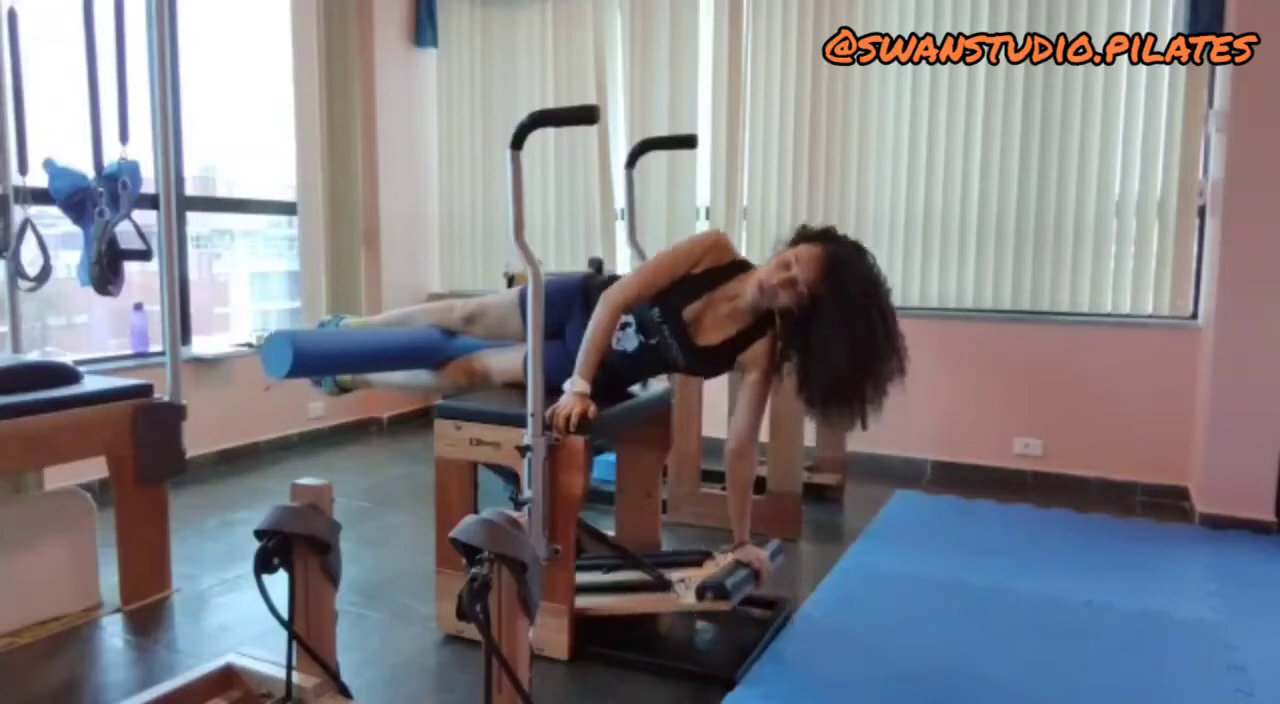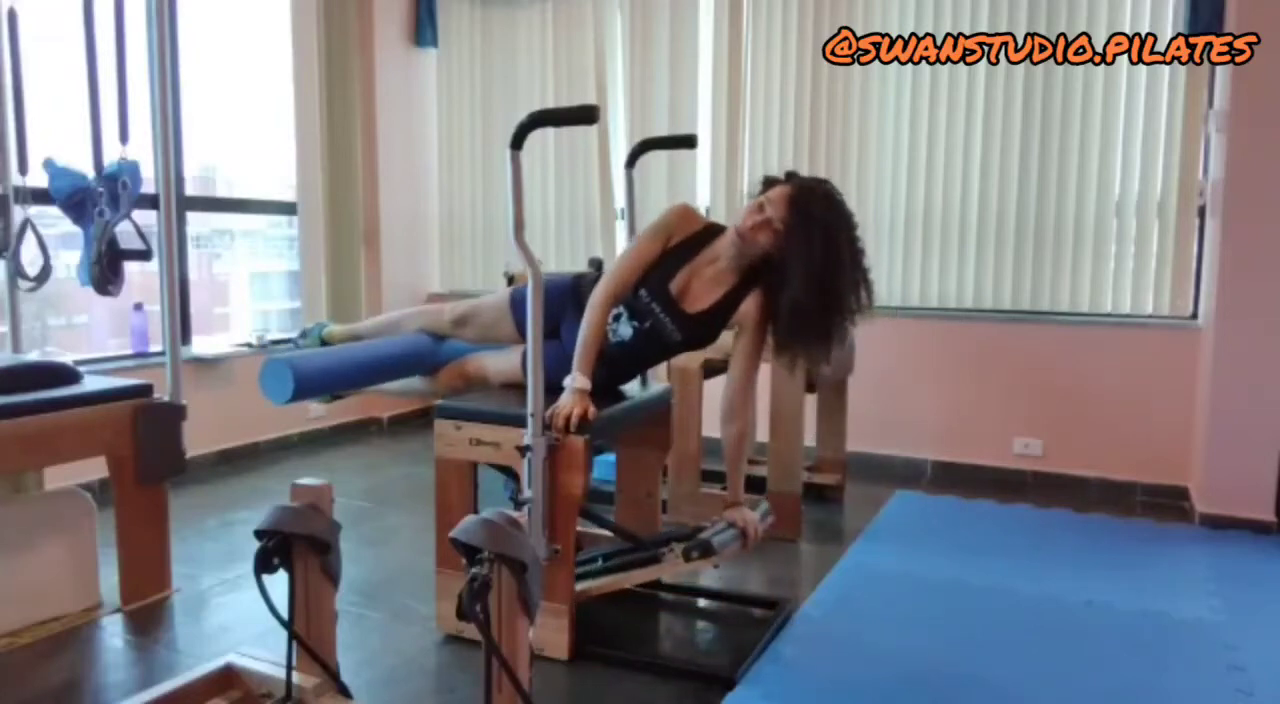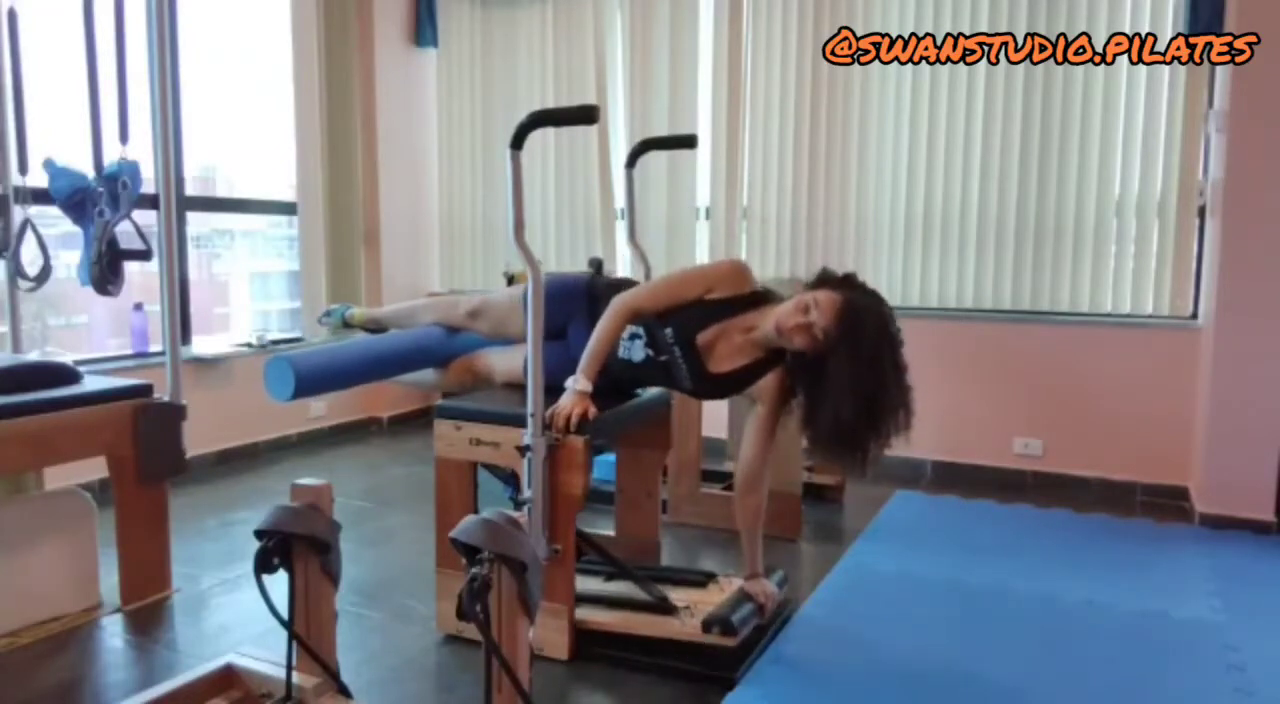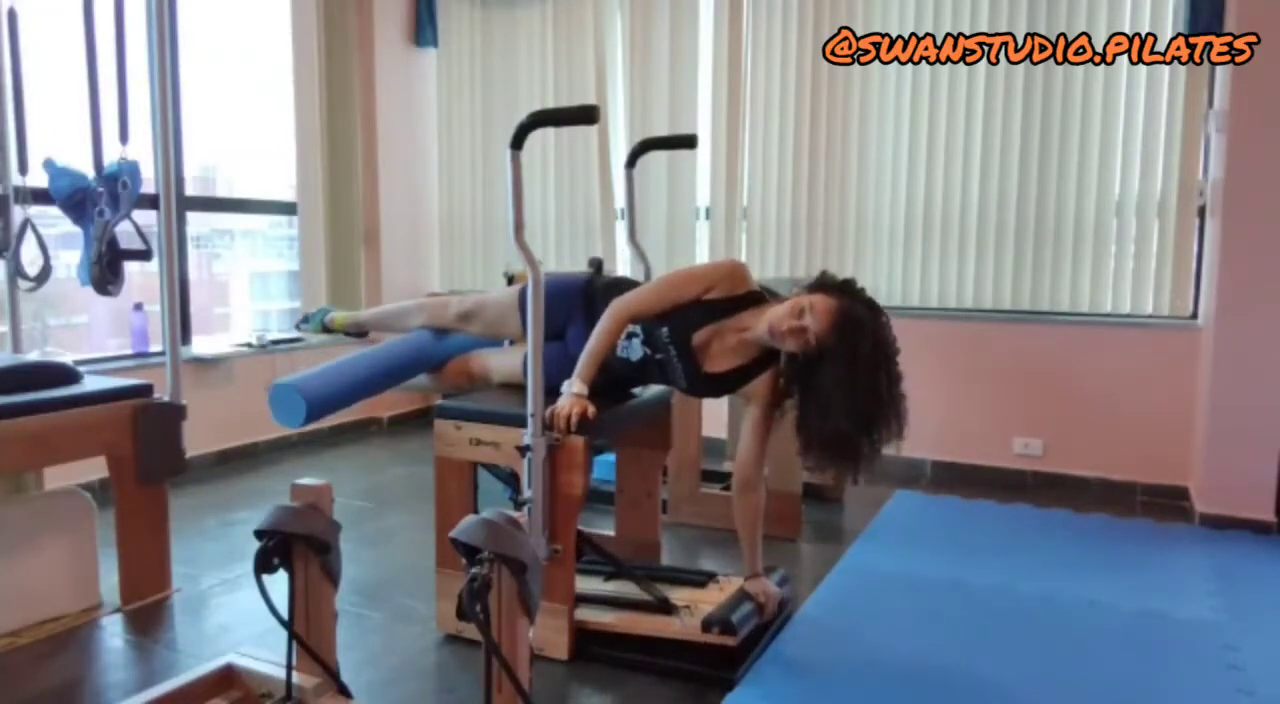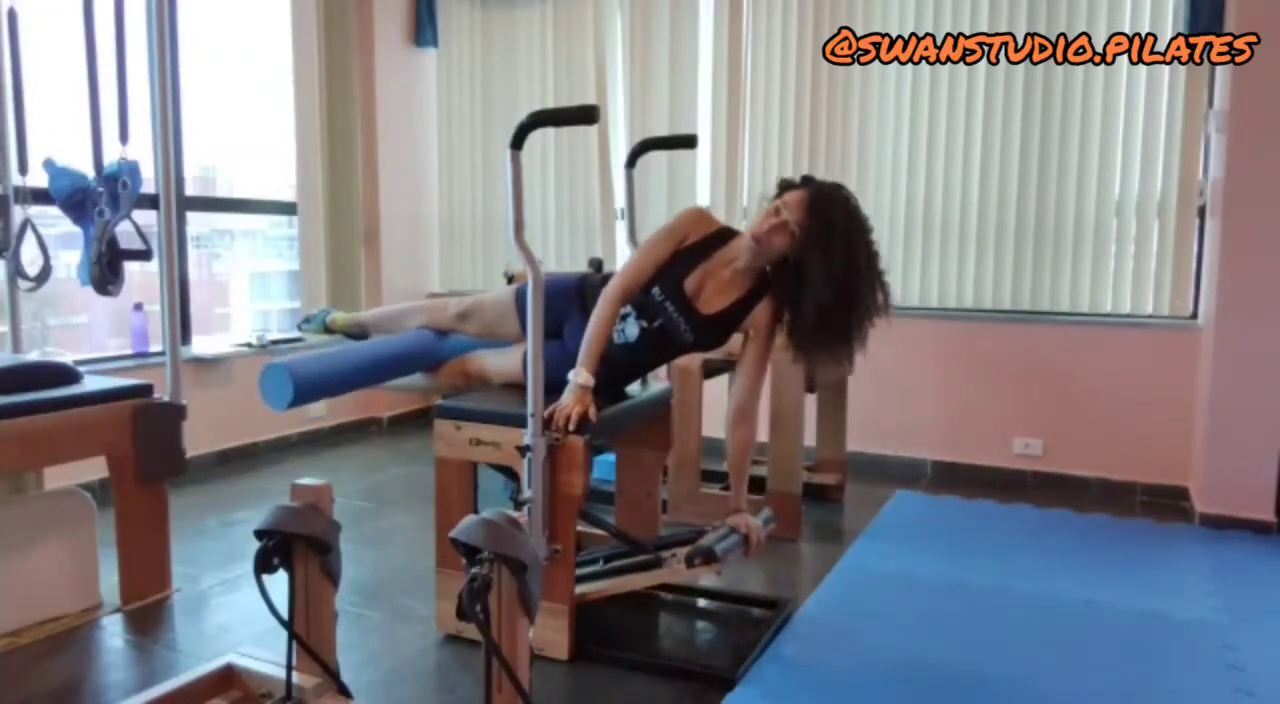
dt=1s
person 1, frame 1
left shoulder: (760, 349)
right shoulder: (713, 251)
left elbow: (741, 445)
right elbow: (615, 298)
left wrist: (741, 539)
right wrist: (576, 385)
left hip: (608, 369)
right hip: (582, 304)
left knee: (469, 371)
right knee: (463, 315)
left ankle: (351, 378)
right ankle: (352, 328)
person 1, frame 2
left shoulder: (750, 306)
right shoulder: (684, 223)
left elbow: (737, 408)
right elbow: (605, 292)
left wrist: (735, 500)
right wrist: (575, 383)
left hip: (601, 364)
right hip: (573, 305)
left knee: (462, 373)
right knee: (451, 318)
right ankle: (337, 333)
person 1, frame 3
left shoulder: (771, 381)
right shoulder: (732, 280)
left elbow: (750, 479)
right elbow: (624, 304)
left wrist: (753, 572)
right wrist: (576, 386)
left hip: (607, 370)
right hip: (589, 306)
left knee: (473, 370)
right knee: (469, 311)
right ankle: (365, 316)
person 1, frame 4
left shoulder: (762, 382)
right shoulder: (731, 280)
left elbow: (748, 479)
right elbow: (623, 308)
left wrist: (755, 572)
right wrist: (575, 388)
left hip: (606, 370)
right hip: (586, 307)
left knee: (463, 373)
right knee: (459, 313)
right ankle: (347, 320)
person 1, frame 5
left shoulder: (761, 311)
right shoulder: (697, 226)
left elbow: (742, 413)
right elbow: (618, 290)
left wrist: (738, 505)
right wrist: (578, 381)
left hip: (604, 366)
right hip: (579, 304)
left knee: (463, 372)
right knee: (455, 313)
right ankle: (344, 322)
